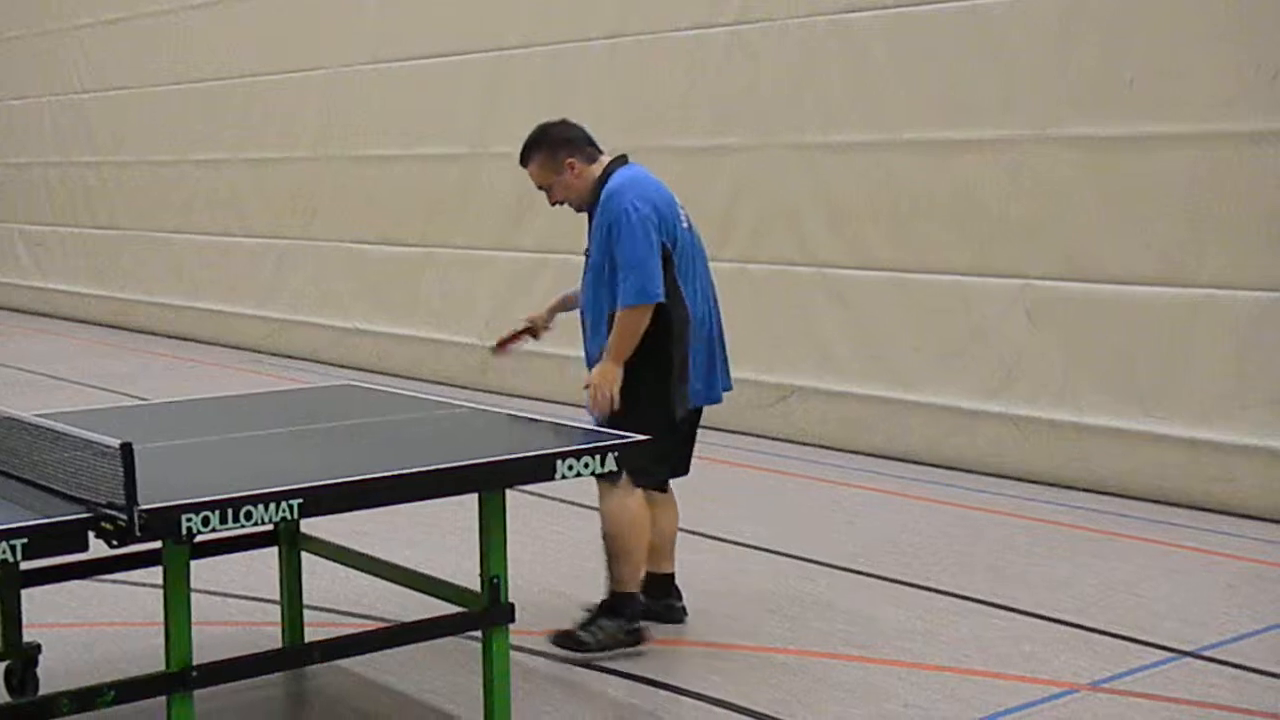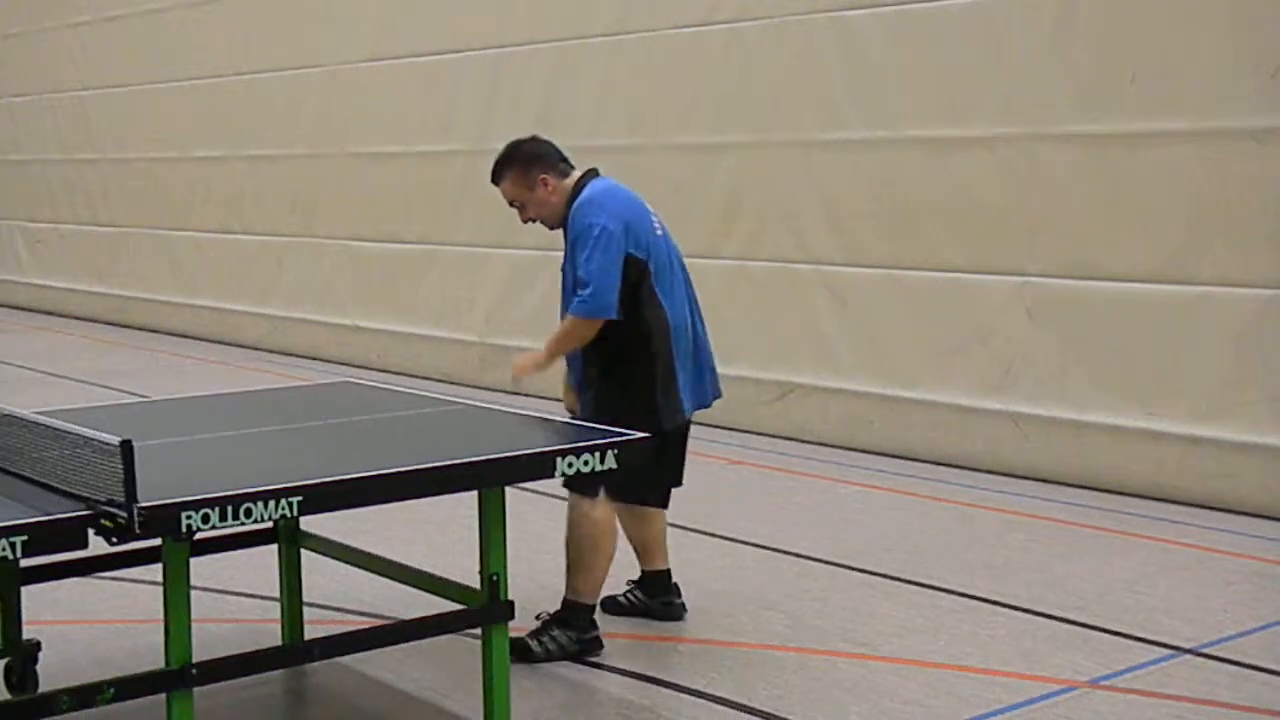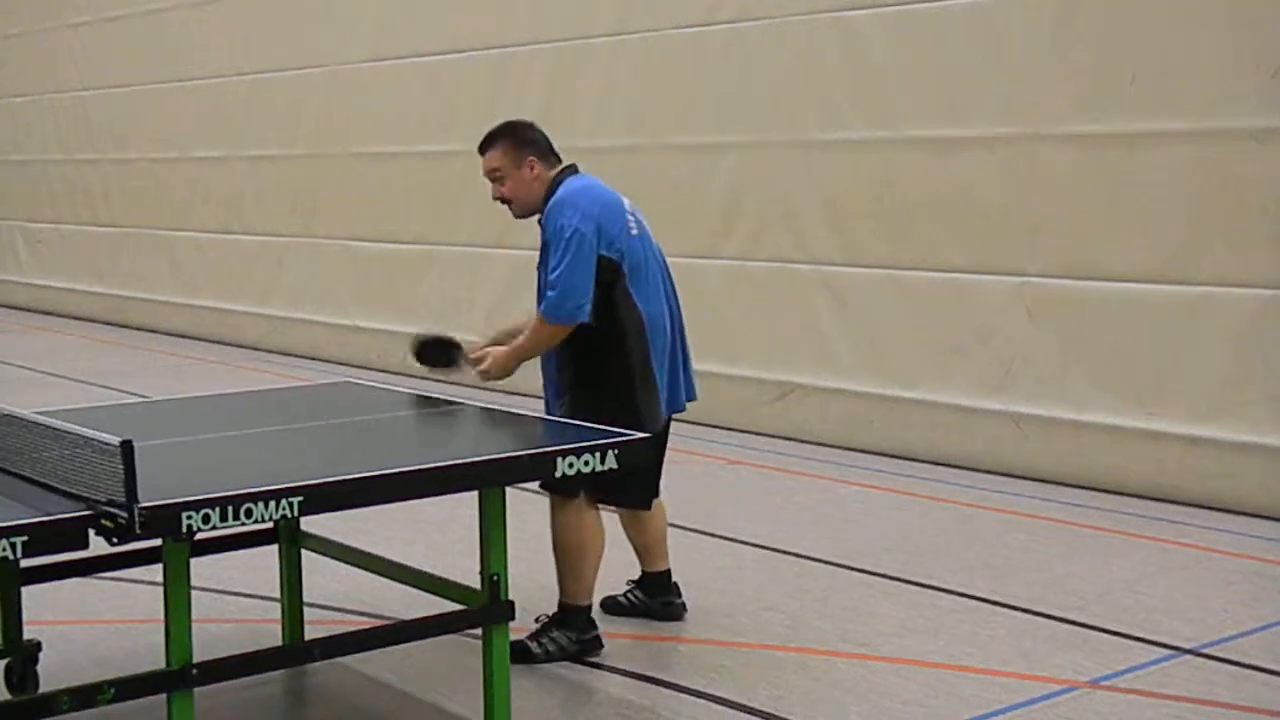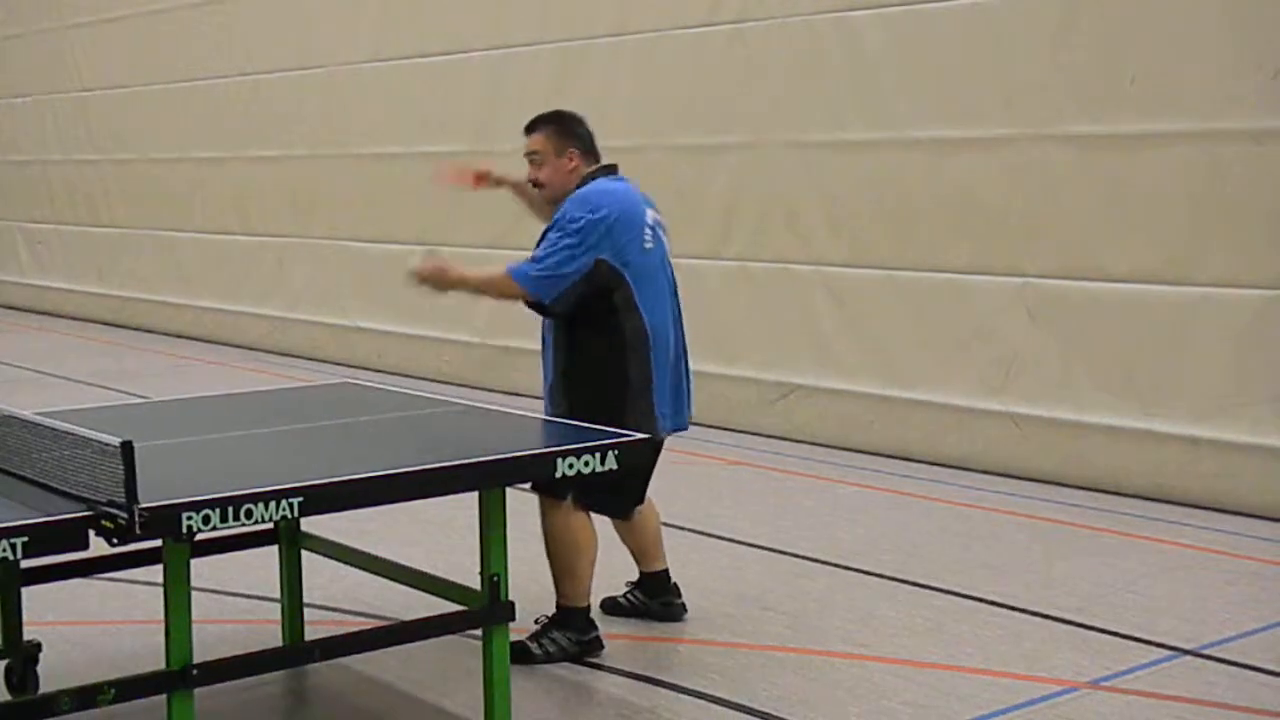
dt=0.4s
person 1, frame 1
left shoulder: (625, 198)
right shoulder: (624, 192)
left elbow: (641, 296)
right elbow: (614, 286)
left wrist: (610, 365)
right wrist: (555, 306)
left hip: (653, 370)
right hip: (670, 369)
left knee: (621, 479)
right knee: (649, 477)
left ankle: (621, 612)
right ankle: (660, 589)
person 1, frame 2
left shoulder: (595, 210)
right shoulder: (604, 201)
left elbow: (593, 309)
left wrist: (543, 356)
right wrist: (576, 377)
left hip: (637, 378)
right hip: (656, 373)
left knee: (592, 489)
right knee: (636, 483)
left ankle: (577, 622)
right ankle: (657, 588)
person 1, frame 3
left shoulder: (572, 208)
right shoulder: (584, 199)
left elbow: (563, 312)
right elbow: (562, 301)
left wrist: (511, 357)
right wrist: (508, 340)
left hip: (616, 379)
right hip: (639, 372)
left knee: (573, 490)
right knee: (630, 485)
left ankle: (574, 624)
right ankle: (658, 588)
person 1, frame 4
left shoulder: (595, 204)
right shoulder: (618, 198)
left elbow: (534, 280)
left wrist: (454, 279)
right wrist: (516, 187)
left hip: (611, 388)
right hip: (640, 383)
left knee: (563, 495)
right knee: (620, 490)
left ankle: (573, 625)
right ankle: (658, 589)
